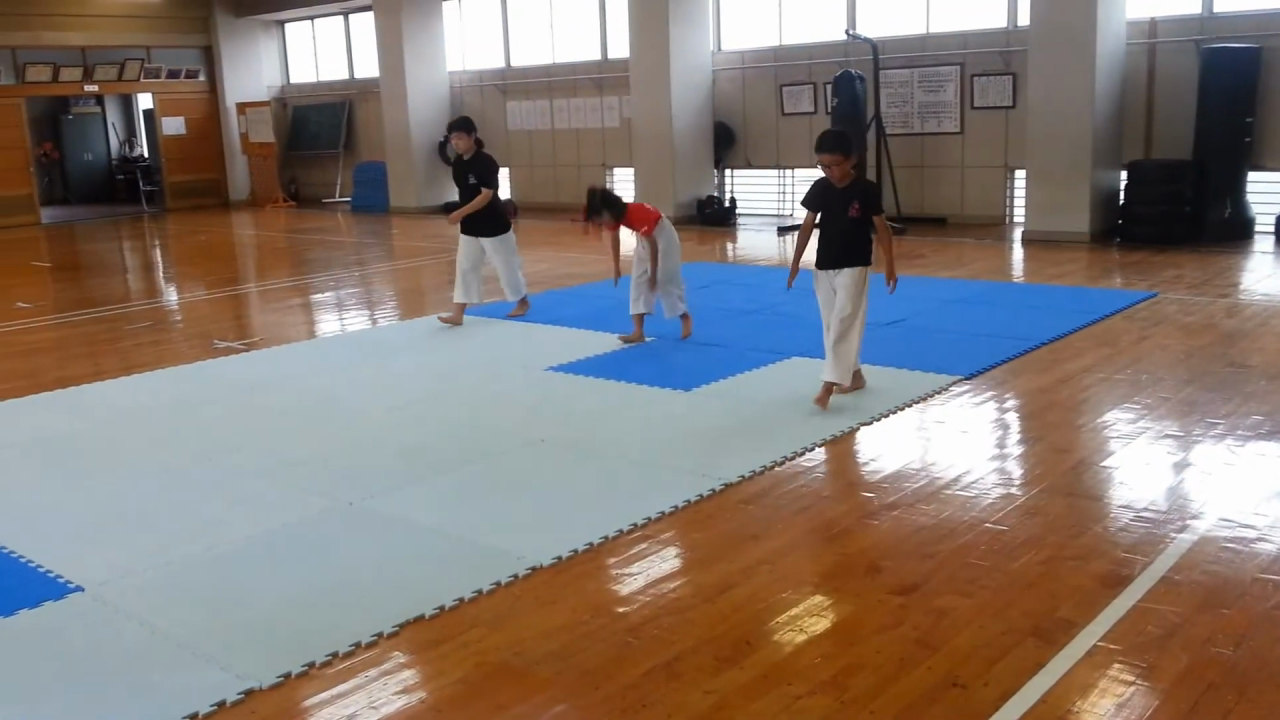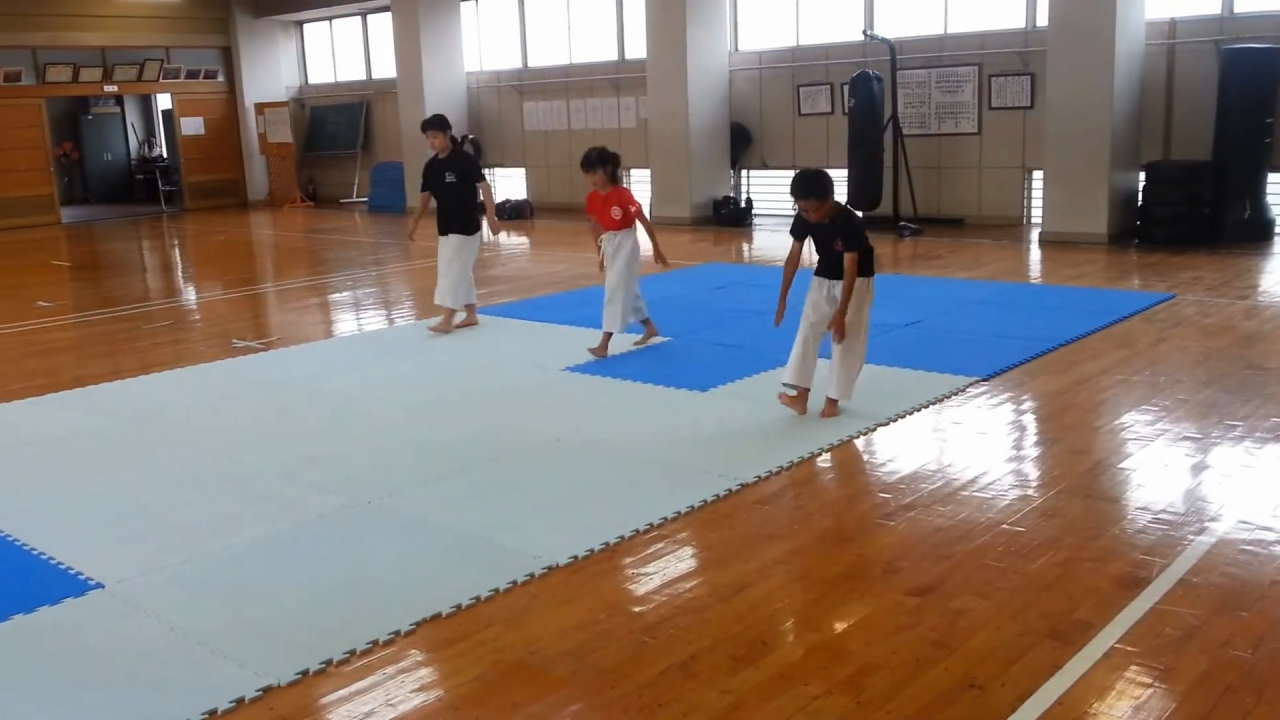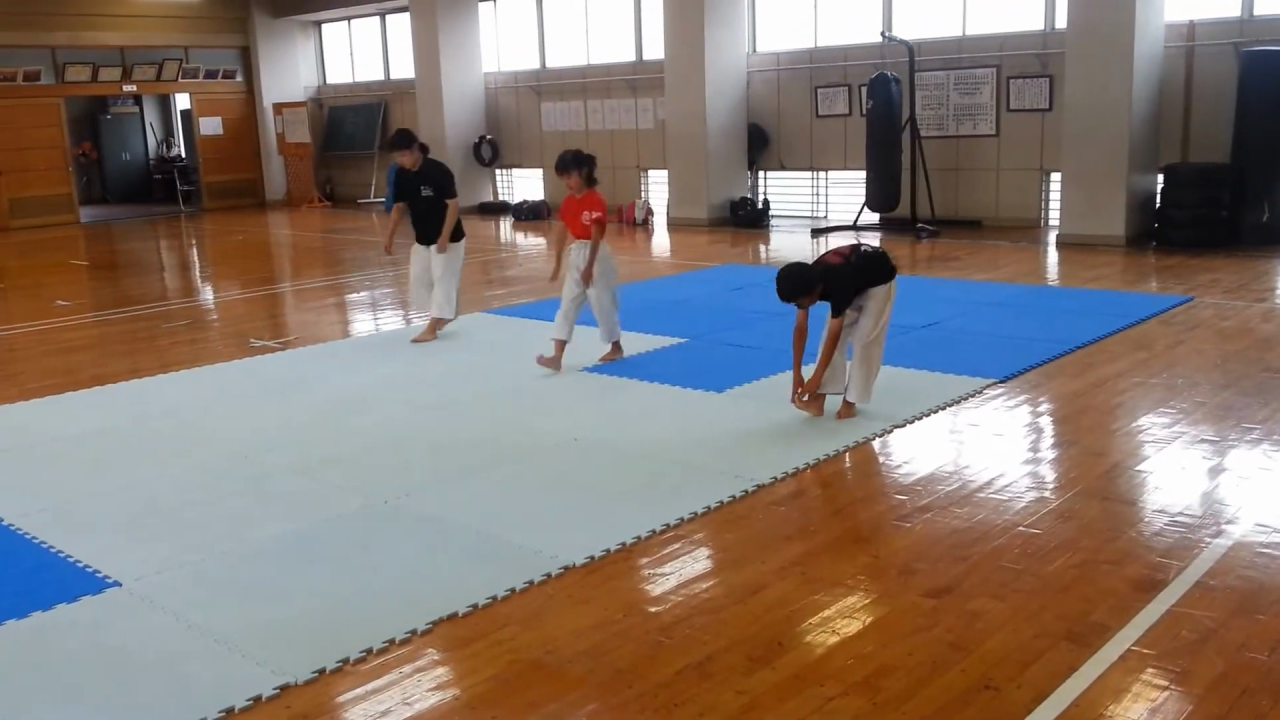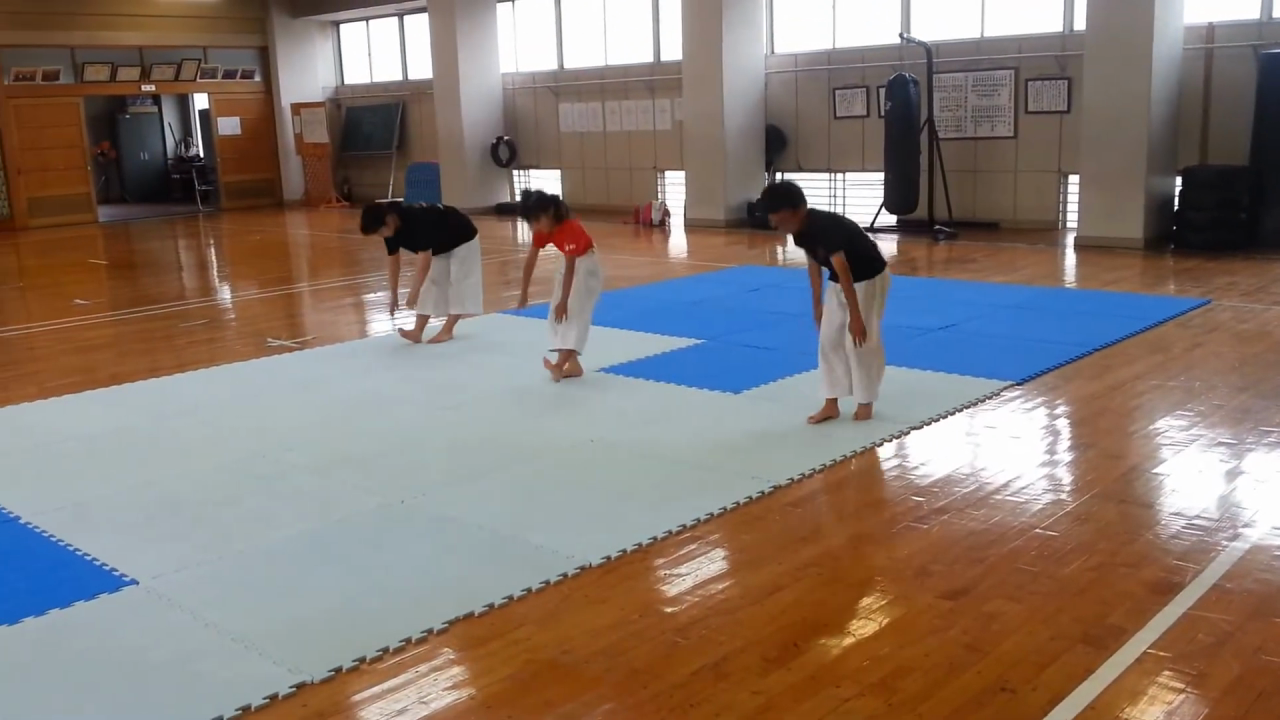
dt=0.4s
person 1, frame 1
left shoulder: (866, 190)
right shoulder: (819, 188)
left elbow: (882, 229)
right elbow: (807, 226)
left wrist: (889, 266)
right wrist: (795, 263)
left hip: (853, 268)
right hip: (824, 268)
left knee: (843, 326)
right knee: (831, 325)
left ankle: (829, 385)
right ankle: (854, 375)
person 1, frame 2
left shoulder: (848, 222)
right shoulder: (803, 218)
left elbow: (850, 271)
right elbow: (793, 258)
left wrist: (841, 314)
right wrist: (782, 299)
left hip: (856, 278)
right hip: (824, 277)
left knee: (846, 339)
right knee: (808, 330)
left ankle: (833, 398)
right ankle: (799, 394)
person 1, frame 3
left shoulder: (837, 283)
right shoulder: (805, 282)
left elbow: (833, 335)
right elbow: (800, 328)
left wrist: (816, 378)
right wrist: (797, 373)
left hip: (878, 282)
right hip: (853, 285)
left knee: (866, 339)
right knee: (836, 340)
left ankle: (850, 401)
right ankle: (818, 400)
person 1, frame 4
left shoulder: (826, 227)
right shoulder: (801, 229)
left elbow: (843, 272)
right elbow: (814, 266)
left wrist: (855, 316)
right wrist: (817, 304)
left hip: (866, 279)
right hip: (838, 282)
left knee: (862, 342)
right knee: (829, 341)
left ankle: (865, 400)
right ankle: (831, 403)
person 2, frame 1
left shoulder: (486, 163)
right shoulder: (457, 164)
left elbow: (487, 195)
left wrist: (461, 213)
left hip: (494, 226)
right hip: (469, 229)
left knee: (506, 265)
right knee: (465, 268)
left ankle: (523, 302)
right ankle: (458, 314)
person 2, frame 2
left shoulder: (464, 160)
right shoulder: (431, 166)
left elbow: (484, 187)
right elbow: (425, 197)
left wrist: (491, 216)
right wrist: (415, 221)
left hip: (465, 227)
right hip: (445, 228)
left knee: (452, 271)
right knee: (453, 271)
left ankle: (447, 320)
right ankle: (471, 314)
person 2, frame 3
left shoulder: (438, 172)
right shoulder: (401, 175)
left elbow: (453, 204)
right elbow: (399, 207)
left wrist: (445, 237)
right wrist: (390, 235)
left hip: (446, 237)
right hip: (422, 238)
left knee: (443, 280)
right knee: (419, 280)
left ankle: (431, 329)
right ankle: (444, 315)
person 2, frame 4
left shoulder: (417, 220)
right shoulder: (390, 228)
left elbow: (424, 260)
right elbow: (393, 261)
left wrist: (414, 292)
right wrist: (393, 295)
left hip: (462, 240)
left knee: (460, 281)
right knee: (433, 281)
left ankle: (447, 330)
right ankle: (417, 331)
person 3, frame 1
left shoulder: (635, 214)
right shoulder: (613, 217)
left elbow: (652, 244)
right elbow: (614, 240)
left wrist: (653, 274)
right wrist: (616, 267)
left hip: (661, 233)
right hip: (646, 234)
left knee: (666, 280)
right knee: (639, 280)
left ankle: (685, 317)
right ankle: (638, 331)
person 3, frame 2
left shoulder: (622, 195)
right shoulder: (592, 198)
left elbow: (644, 221)
left wrist: (656, 250)
right wrist: (600, 253)
left hip: (625, 244)
right hip: (609, 245)
left knee: (615, 293)
right knee: (626, 292)
left ankle: (604, 344)
right ankle: (650, 328)
person 3, frame 3
left shoulder: (595, 200)
right shoulder: (568, 202)
left elbow: (596, 236)
right elbow: (561, 233)
left wrist: (589, 267)
right wrist: (557, 265)
left hip: (595, 256)
right hip: (575, 254)
left knee: (603, 305)
right knee: (568, 305)
left ankle: (616, 347)
right ankle: (556, 357)
person 3, frame 4
left shoulder: (569, 228)
right shoulder: (541, 230)
left elbow: (570, 267)
right elbow: (530, 261)
left wrist: (563, 301)
right wrist: (524, 293)
left hip: (586, 265)
right hip: (567, 265)
left knee: (574, 312)
right knee: (556, 316)
left ankle: (561, 364)
right ankle: (573, 364)
